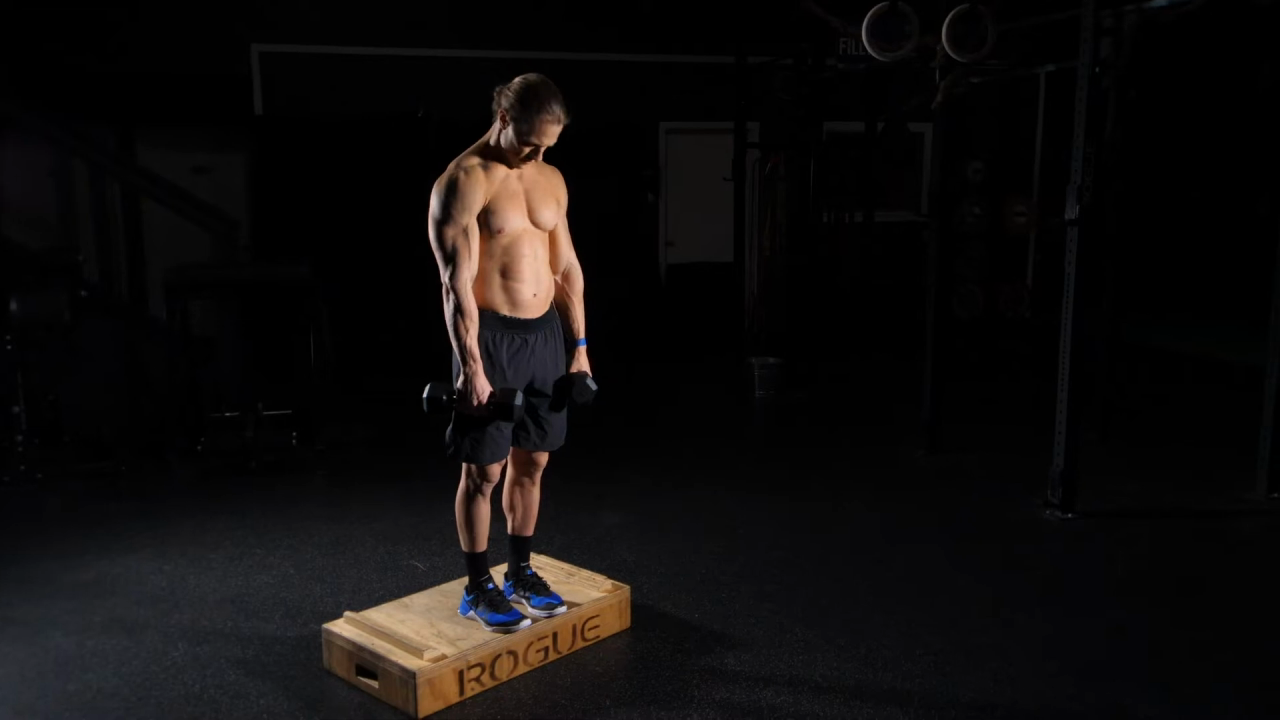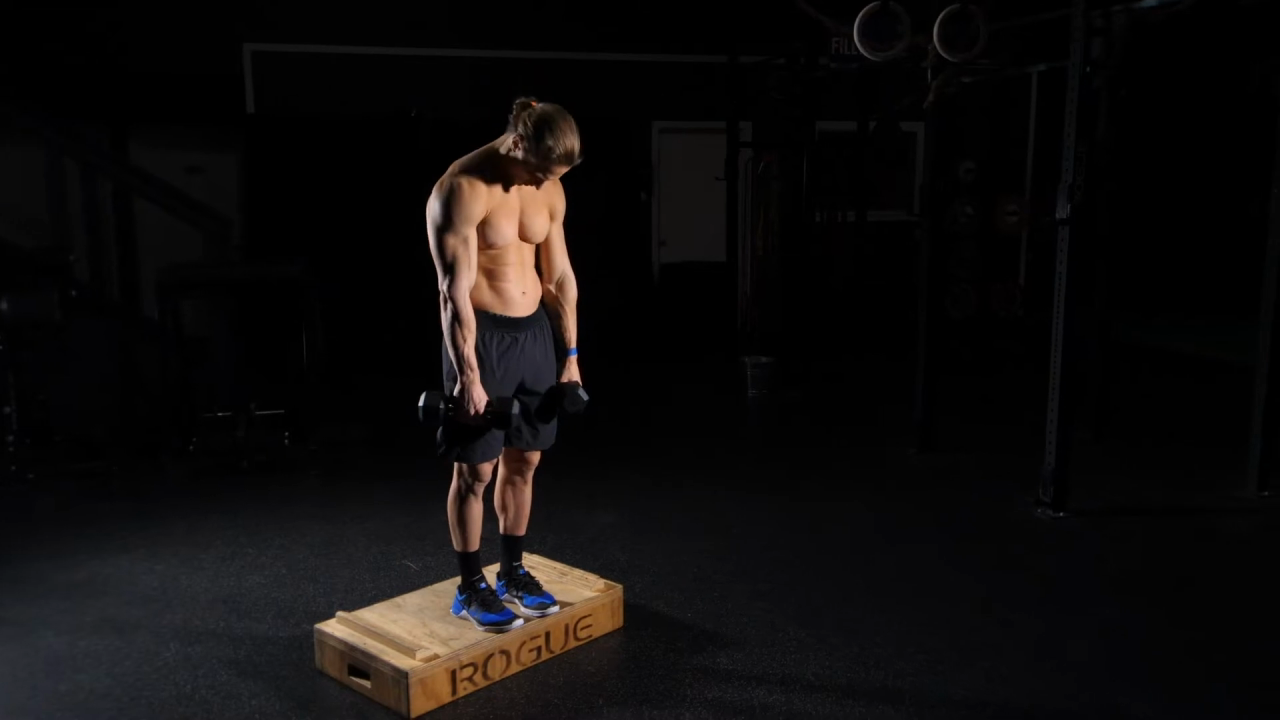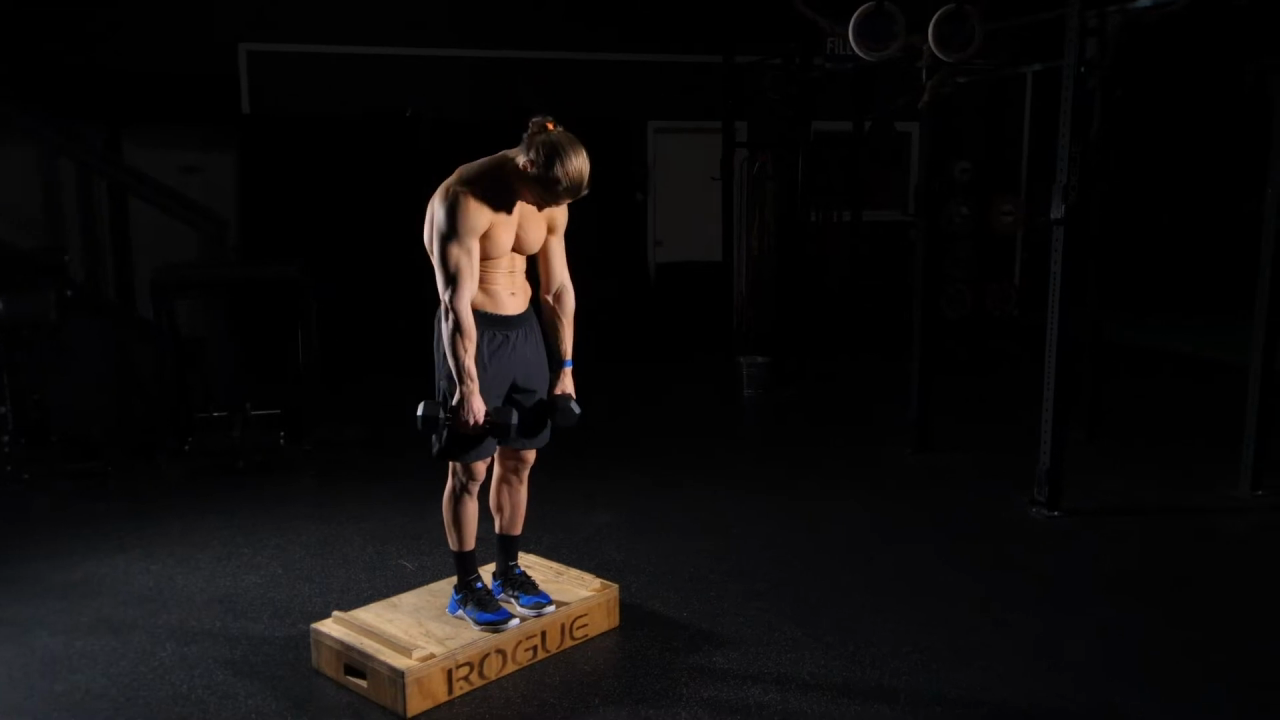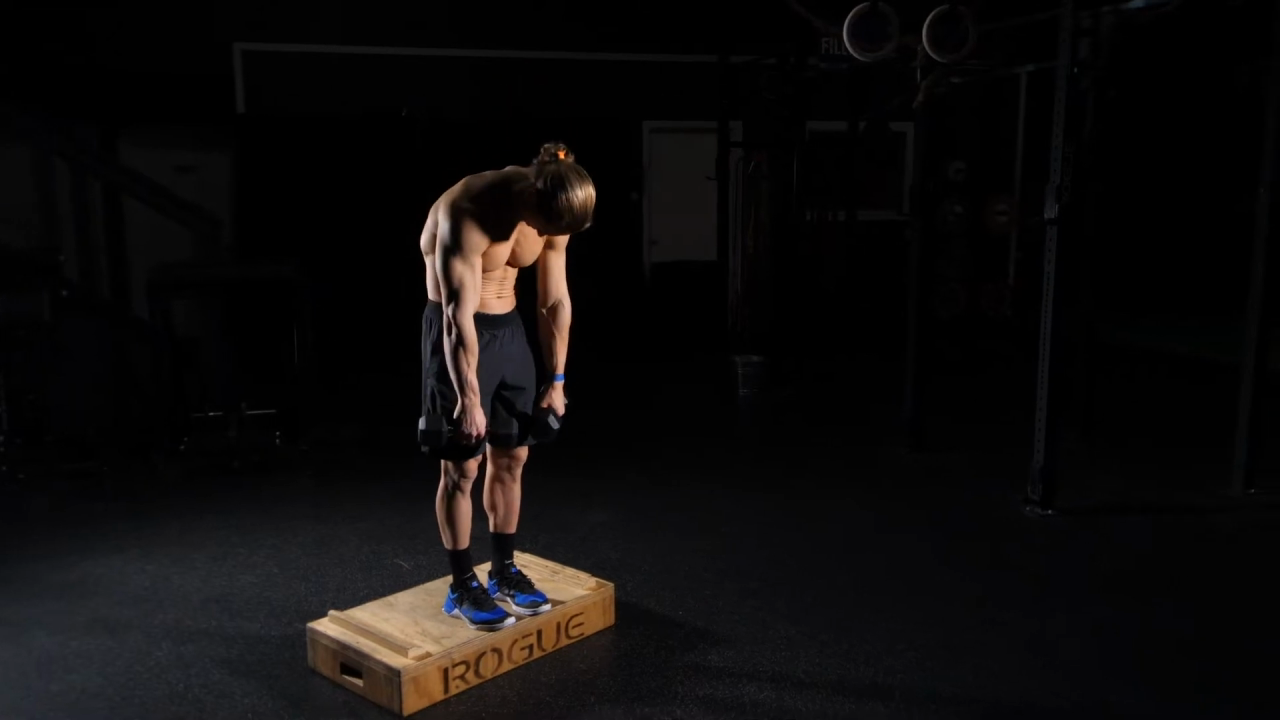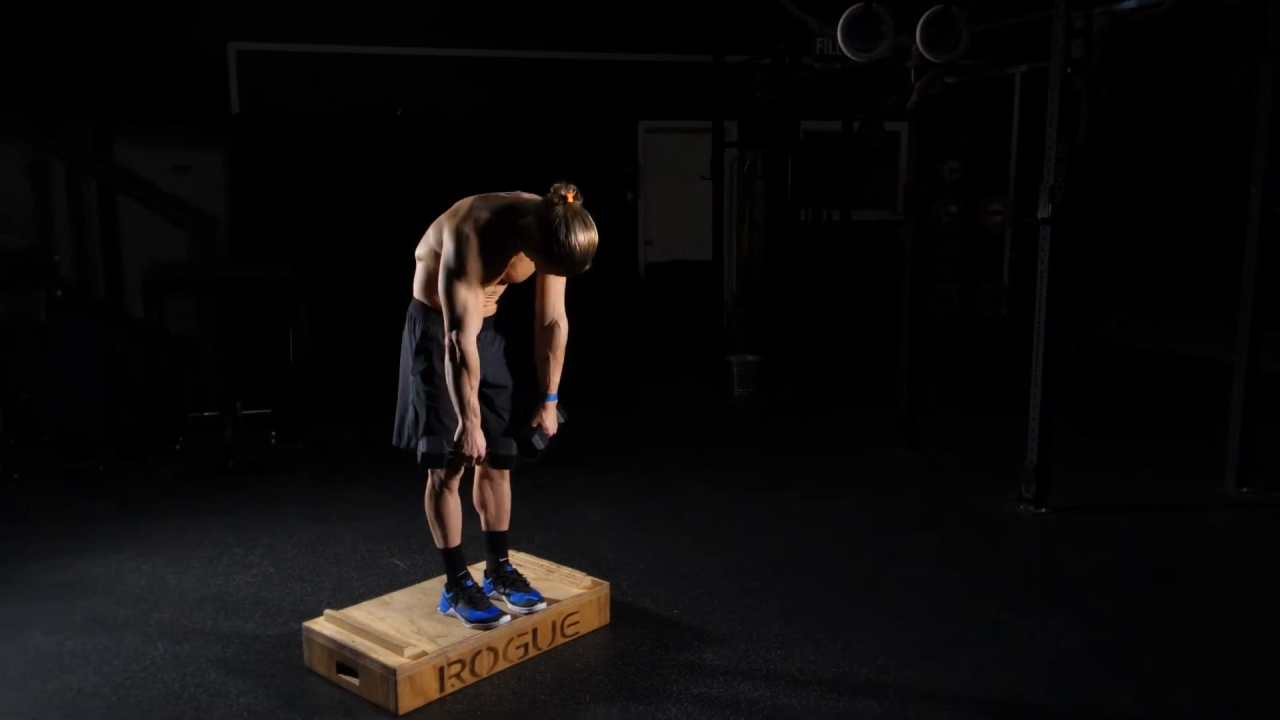
dt=0.4s
person 1, frame 1
left shoulder: (551, 179)
right shoulder: (463, 182)
left elbow: (566, 268)
right elbow: (457, 285)
left wrist: (579, 346)
right wrist: (471, 366)
left hip: (544, 334)
right hip: (491, 337)
left knee: (532, 462)
right knee: (484, 470)
left ankle: (520, 573)
right ankle: (478, 589)
person 1, frame 2
left shoulder: (549, 191)
right shoulder: (462, 189)
left elbow: (560, 276)
right elbow: (455, 292)
left wrist: (571, 354)
right wrist: (468, 375)
left hip: (533, 333)
right hip: (482, 336)
left knee: (524, 461)
right knee: (476, 469)
left ankle: (512, 573)
right ankle: (471, 588)
person 1, frame 3
left shoulder: (550, 204)
right shoulder: (464, 199)
left elbow: (559, 288)
right elbow: (457, 302)
left wrist: (565, 367)
right wrist: (468, 385)
left hip: (523, 330)
right hip: (473, 334)
left knee: (519, 459)
right knee: (470, 468)
left ankle: (508, 573)
right ankle: (467, 588)
person 1, frame 4
left shoulder: (550, 217)
right shoulder: (468, 213)
left elbow: (555, 302)
right elbow: (458, 316)
left wrist: (556, 381)
right wrist: (468, 398)
left hip: (507, 328)
right hip: (458, 332)
left knee: (512, 457)
right knee: (461, 465)
left ankle: (504, 572)
right ankle: (463, 586)
person 1, frame 5
left shoulder: (552, 233)
right shoulder: (472, 235)
left elbow: (553, 323)
right elbow: (459, 339)
left wrist: (548, 401)
right wrist: (468, 422)
left hip: (491, 330)
right hip: (438, 330)
right knee: (450, 462)
left ankle: (499, 571)
right ankle: (457, 586)
